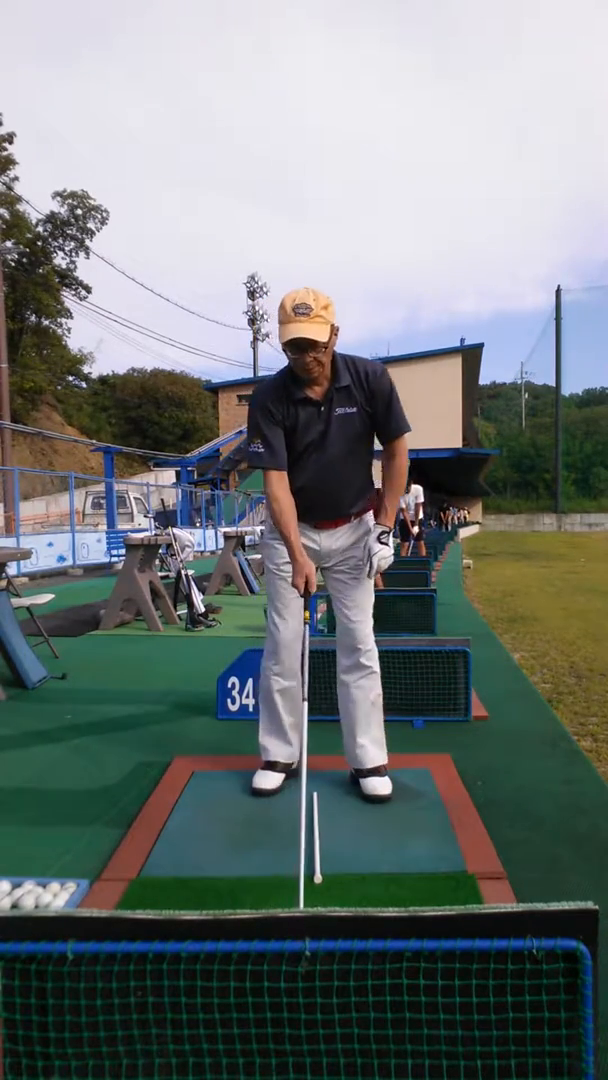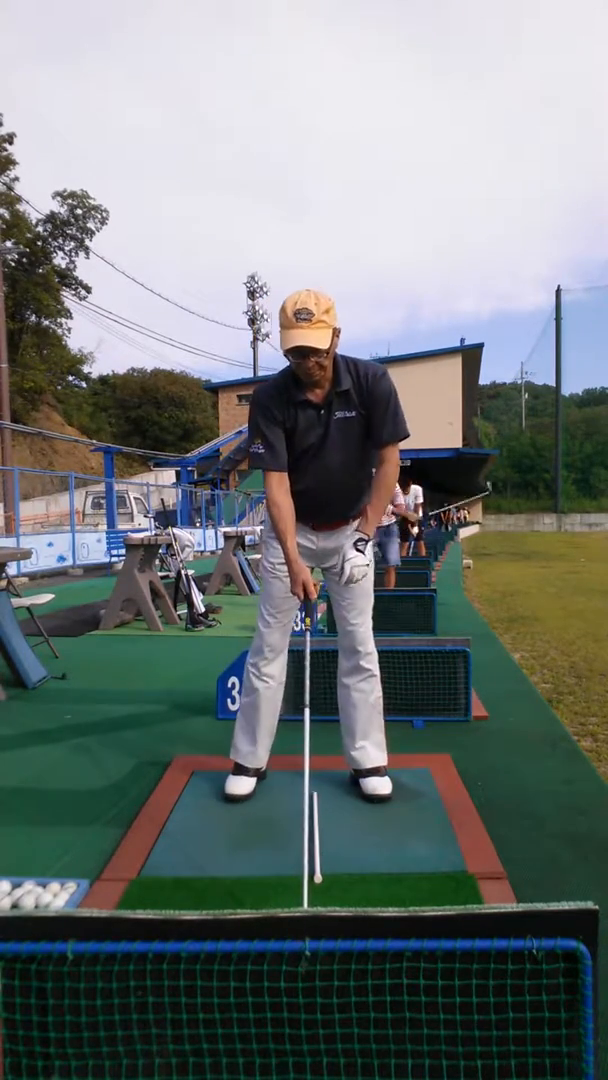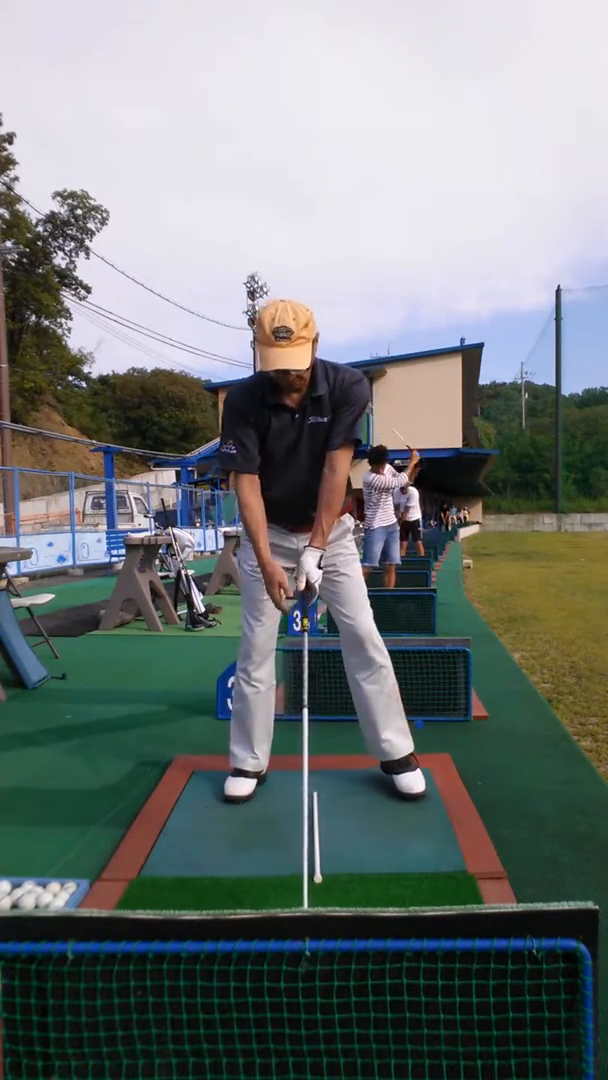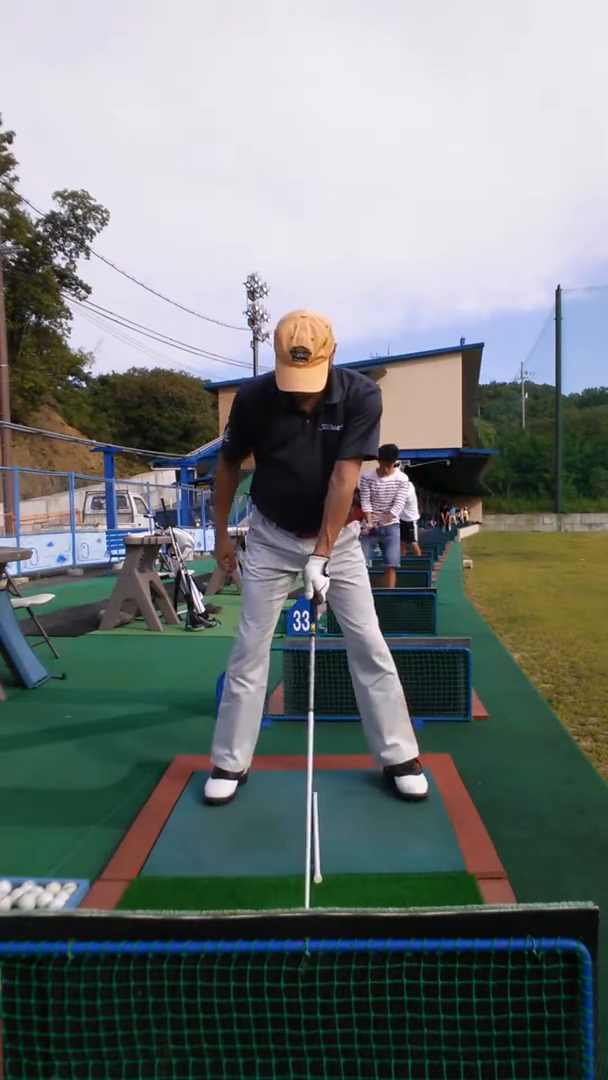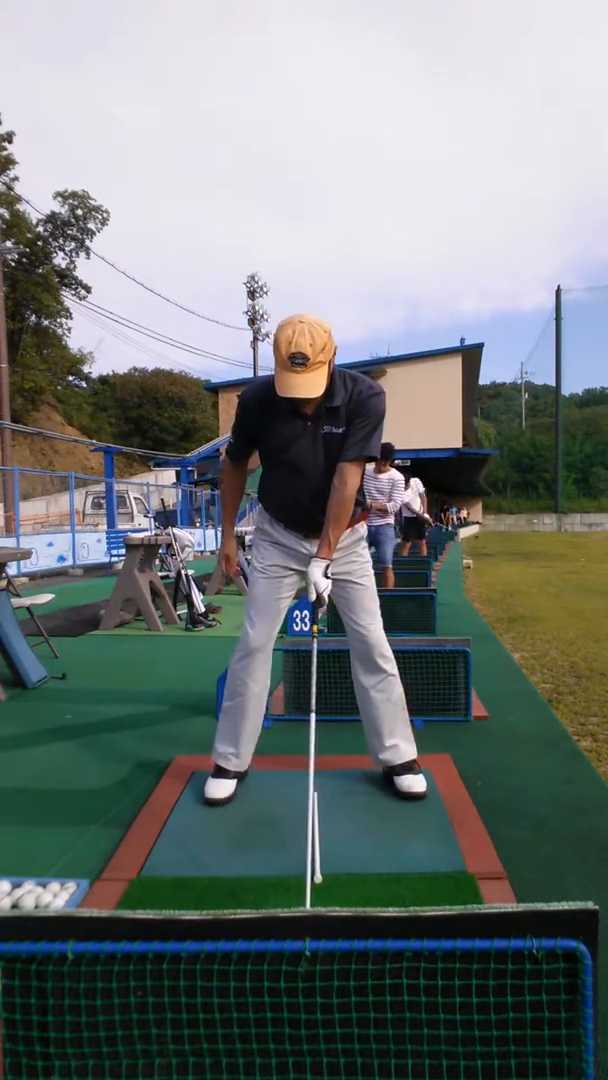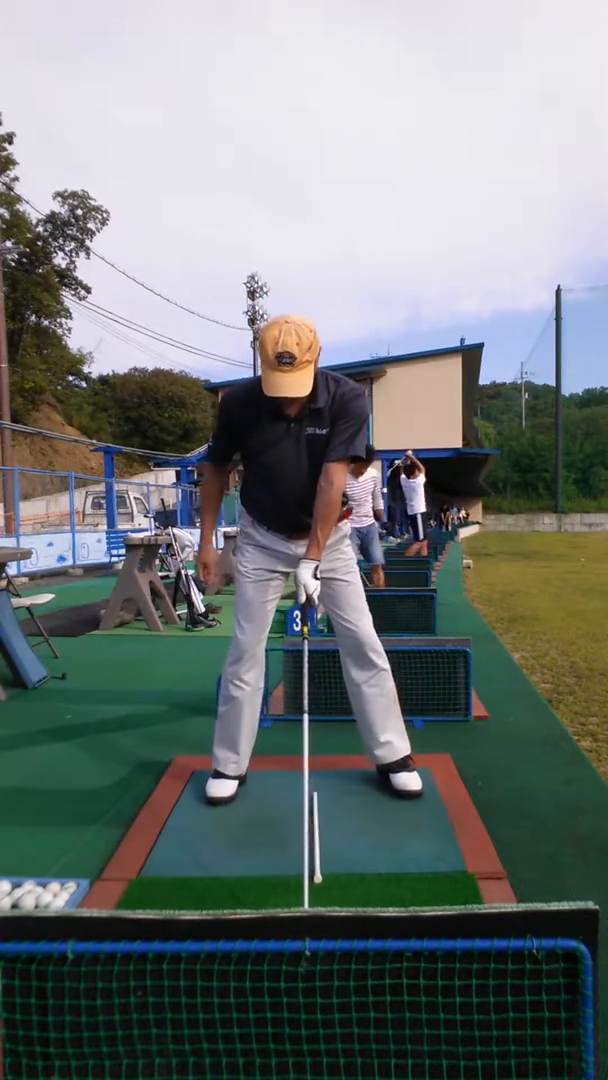
dt=0.5s
person 1, frame 1
left shoulder: (370, 379)
right shoulder: (268, 397)
left elbow: (396, 452)
right elbow: (275, 480)
left wrist: (385, 528)
right wrist: (298, 554)
left hip: (353, 530)
right hip: (290, 531)
left knee: (358, 644)
right knee: (282, 645)
left ankle: (368, 760)
right ankle: (279, 755)
person 1, frame 2
left shoulder: (372, 381)
right shoulder: (269, 397)
left elbow: (387, 464)
right elbow: (276, 482)
left wrist: (364, 535)
right wrist: (293, 560)
left hip: (351, 530)
right hip: (289, 530)
left knee: (359, 643)
right knee: (269, 643)
left ankle: (367, 759)
right ankle: (249, 759)
person 1, frame 3
left shoulder: (348, 386)
right shoulder: (243, 399)
left elbow: (336, 469)
right elbow: (246, 484)
left wrist: (316, 548)
right wrist: (265, 559)
left hip: (331, 530)
right hip: (269, 533)
left knee: (363, 637)
right knee: (256, 646)
left ankle: (397, 753)
right ankle: (249, 761)
person 1, frame 4
left shoulder: (361, 395)
right shoulder: (253, 397)
left elbow: (344, 477)
right elbow: (229, 464)
left wrist: (322, 555)
right wrist: (221, 533)
left hip: (338, 536)
right hip: (271, 537)
left knee: (368, 643)
right knee: (250, 647)
left ankle: (399, 757)
right ankle: (230, 762)
person 1, frame 5
left shoulder: (364, 397)
right shoulder: (256, 399)
left elbow: (347, 479)
right elbow: (234, 465)
left wrist: (324, 558)
right wrist: (226, 535)
left hip: (343, 536)
right hip: (277, 536)
left knee: (372, 644)
right knee: (253, 645)
left ankle: (398, 758)
right ankle: (230, 761)
person 1, frame 6
left shoulder: (347, 399)
right shoulder: (238, 401)
left elbow: (332, 481)
right elbow: (216, 469)
left wrist: (313, 558)
right wrist: (207, 540)
left hip: (328, 537)
right hip: (261, 538)
left knee: (361, 640)
right knee: (246, 648)
left ankle: (392, 755)
right ankle: (229, 763)
